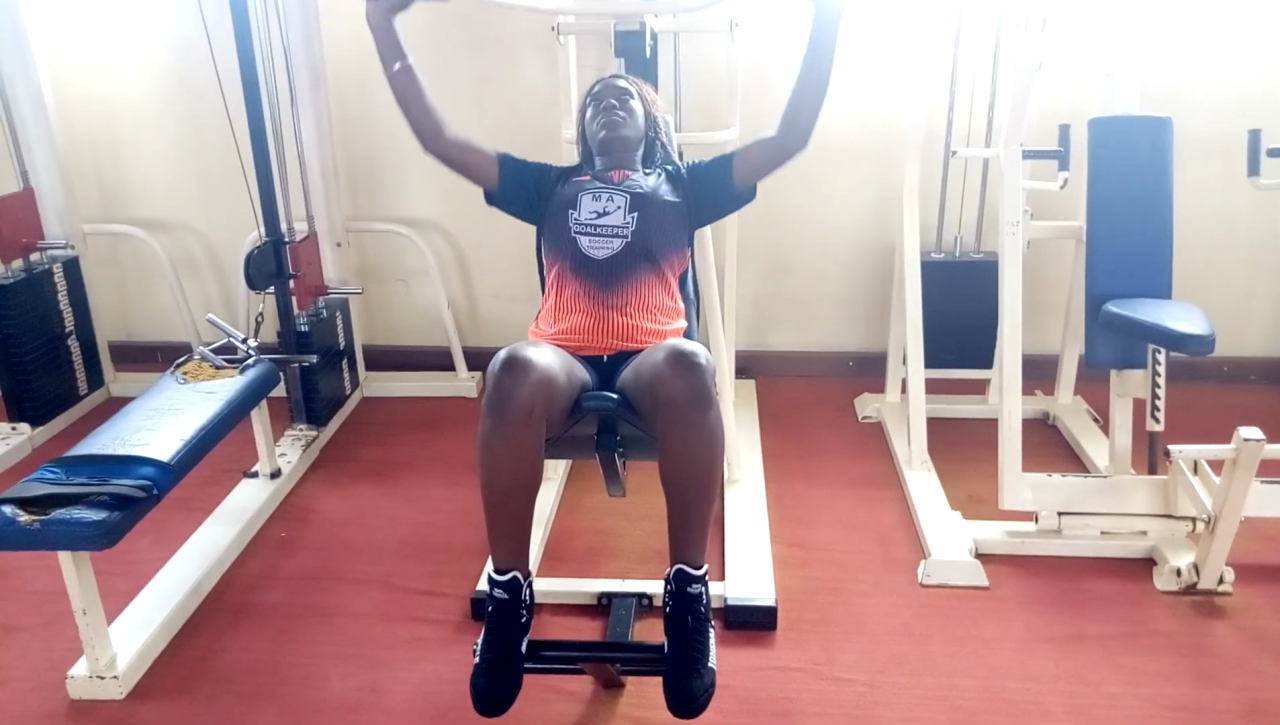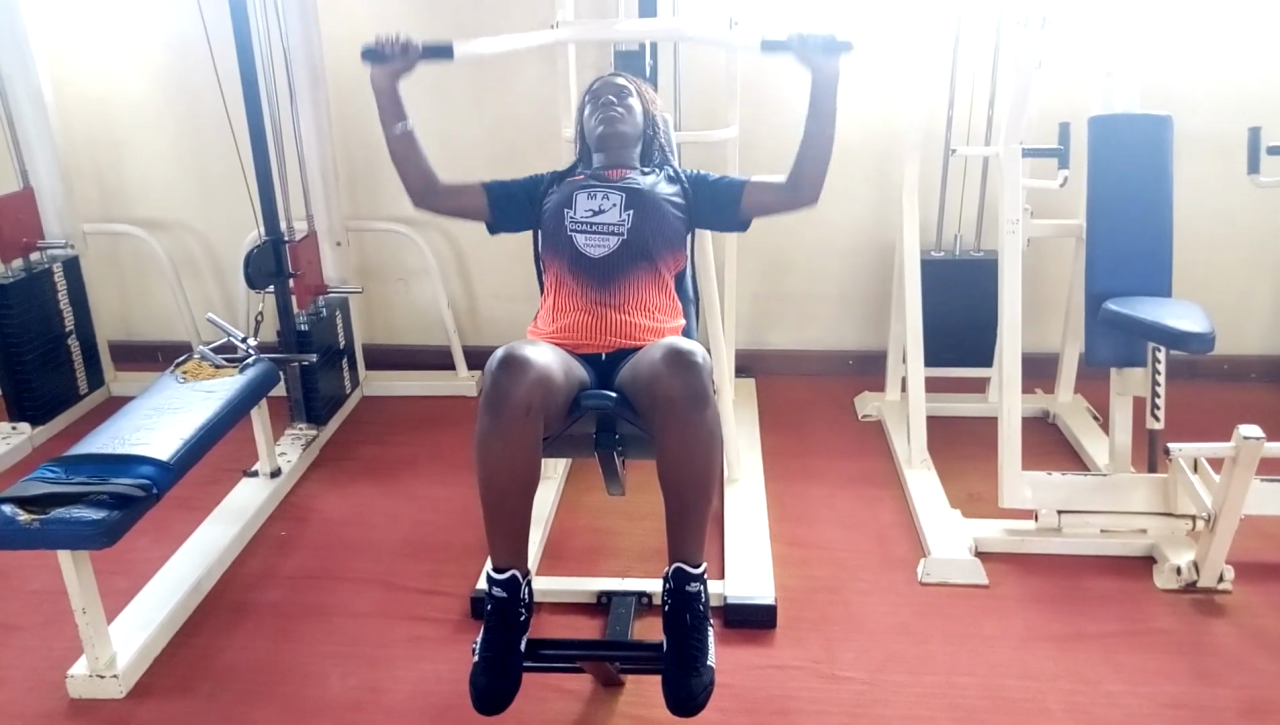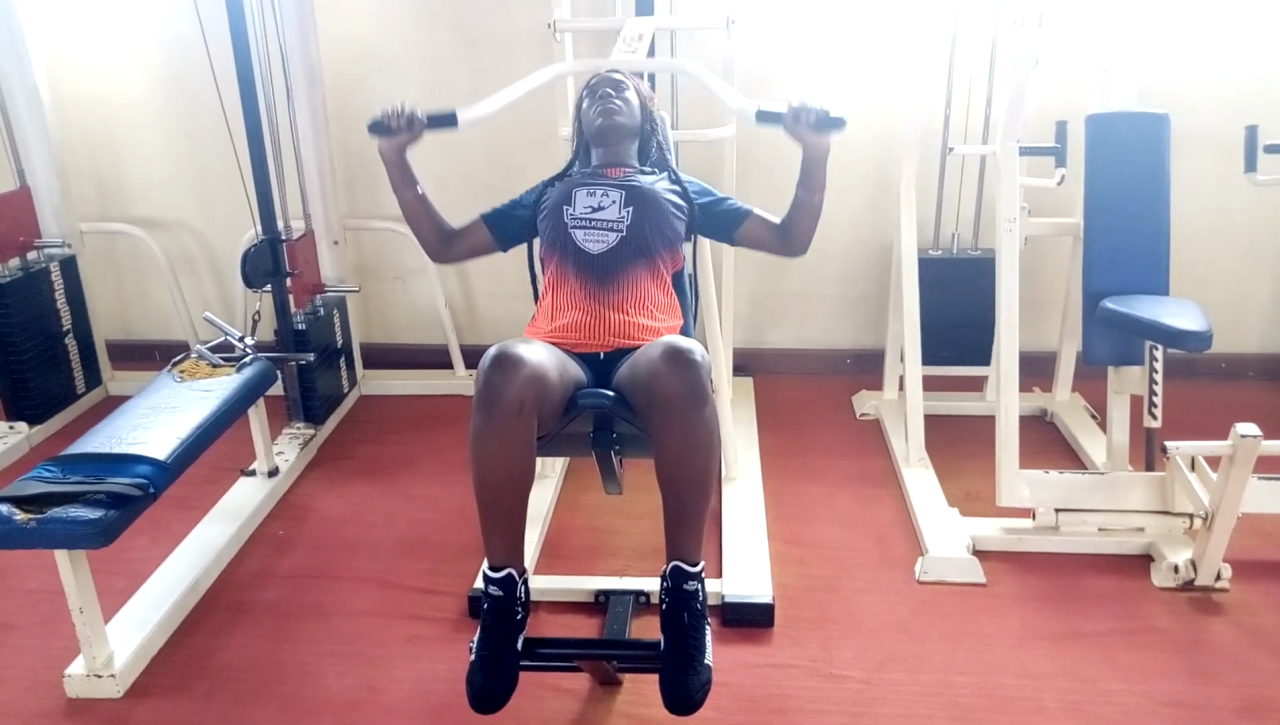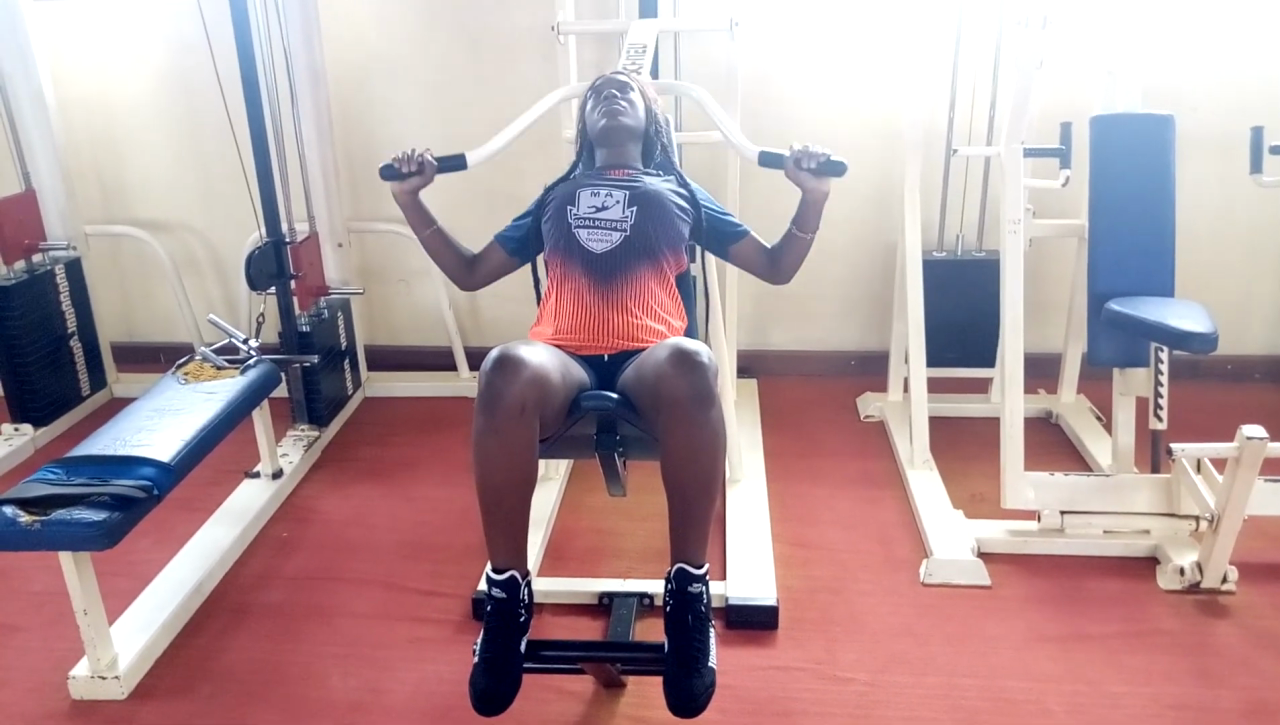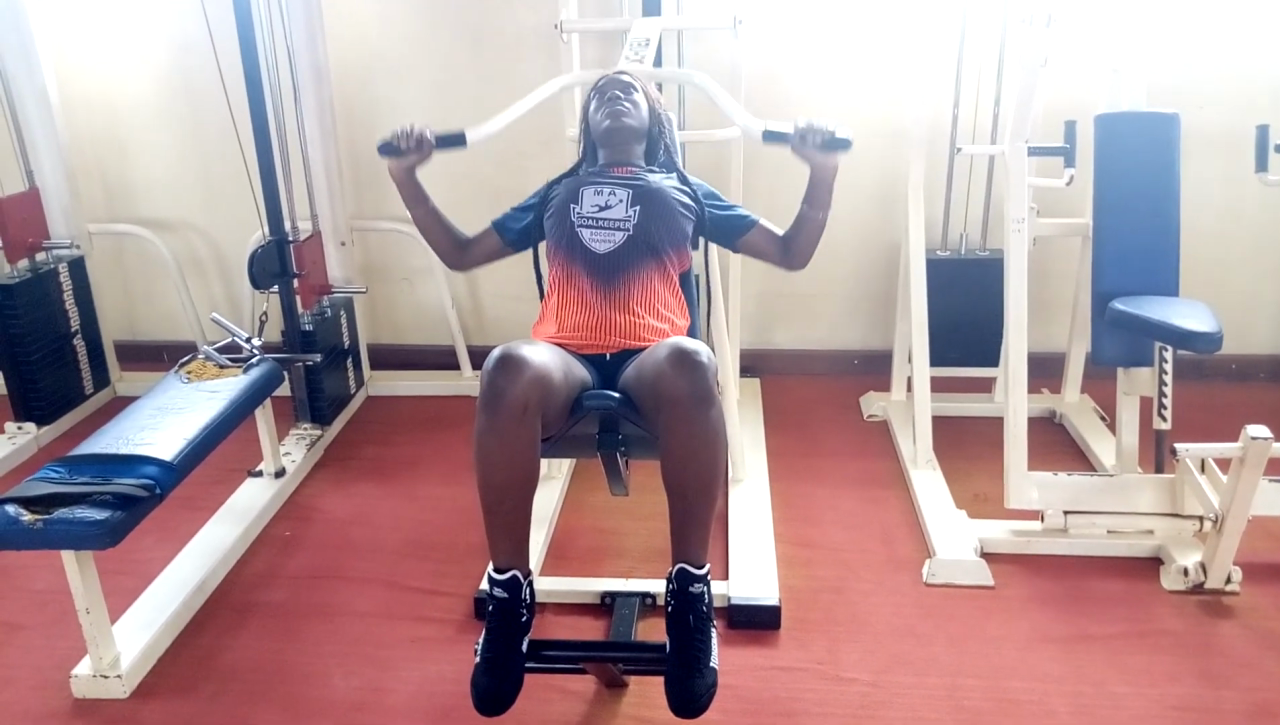
dt=0.2s
person 1, frame 1
left shoulder: (684, 187)
right shoulder: (549, 187)
left elbow: (790, 136)
right elbow: (437, 138)
left hip: (649, 357)
right hip: (564, 357)
left knee: (688, 366)
right knee: (514, 371)
left ankle: (688, 593)
right ankle: (508, 594)
person 1, frame 2
left shoulder: (682, 188)
right shoulder: (548, 190)
left elbow: (802, 189)
right elbow: (427, 193)
left wrist: (824, 80)
right wrist: (387, 91)
left hip: (647, 354)
right hip: (561, 354)
left knee: (686, 363)
right knee: (511, 369)
left ankle: (686, 590)
right ankle: (507, 592)
person 1, frame 3
left shoulder: (679, 190)
right shoulder: (549, 193)
left elbow: (792, 239)
right elbow: (442, 245)
left wrist: (814, 152)
right wrist: (397, 159)
left hip: (645, 353)
right hip: (560, 353)
left knee: (684, 362)
right knee: (505, 366)
left ankle: (684, 590)
right ankle: (504, 591)
person 1, frame 4
left shoulder: (682, 192)
right shoulder: (556, 195)
left elbow: (778, 267)
right elbow: (467, 272)
left wrist: (812, 195)
right wrist: (410, 198)
left hip: (649, 357)
right hip: (562, 355)
left knee: (690, 365)
right knee: (506, 369)
left ankle: (688, 592)
right ankle: (507, 595)
person 1, frame 5
left shoulder: (685, 190)
right shoulder: (557, 191)
left elbow: (791, 252)
right elbow: (461, 254)
left wrist: (821, 171)
right wrist: (408, 177)
left hip: (651, 355)
right hip: (565, 355)
left knee: (691, 364)
right knee: (509, 369)
left ankle: (690, 592)
right ankle: (509, 593)
